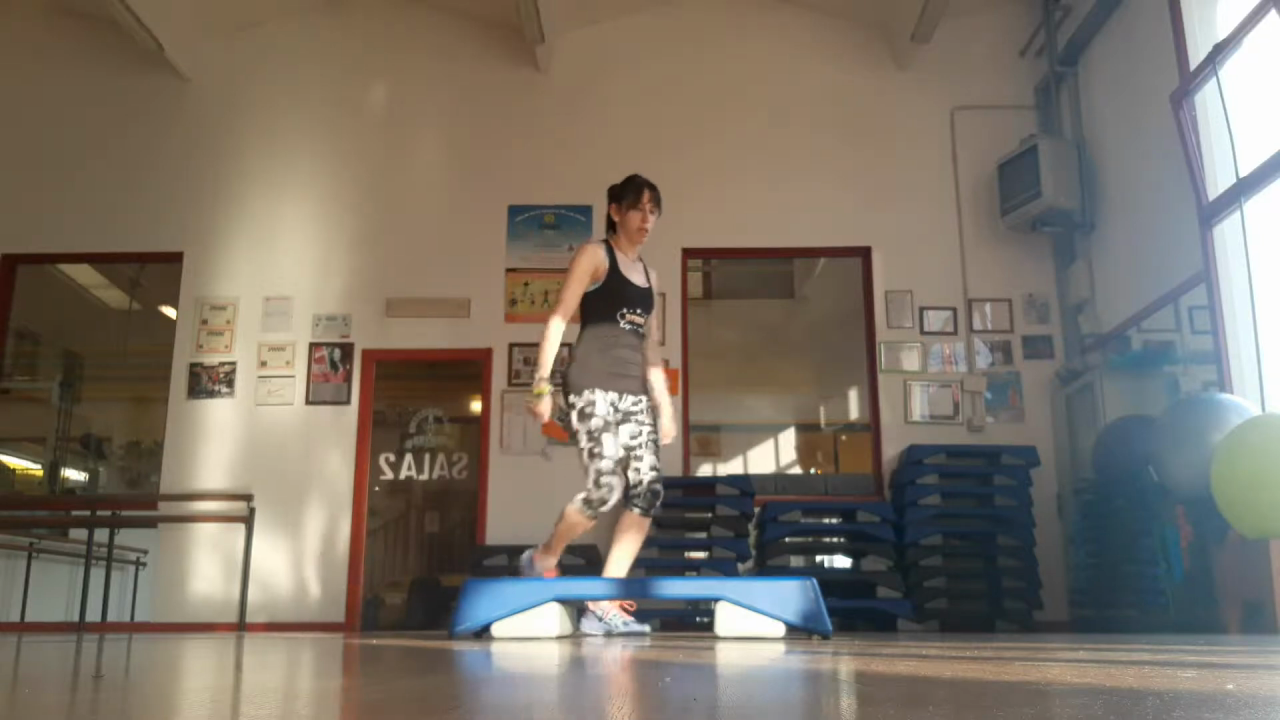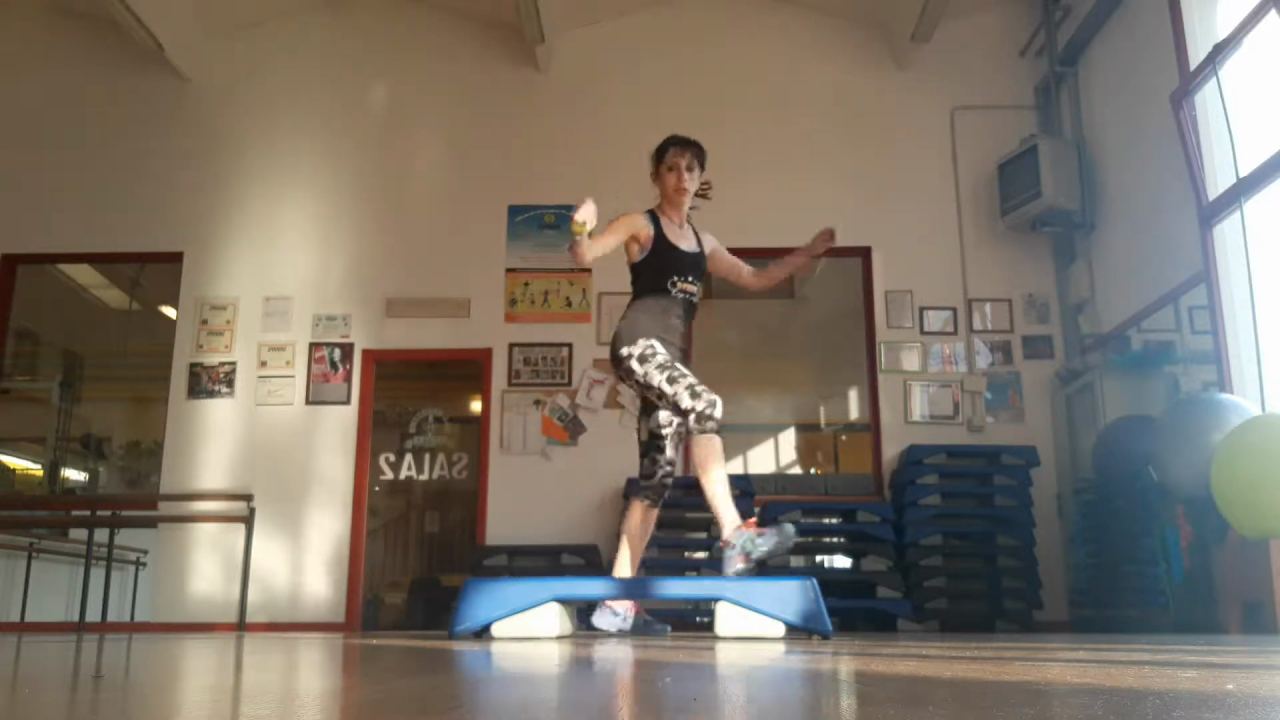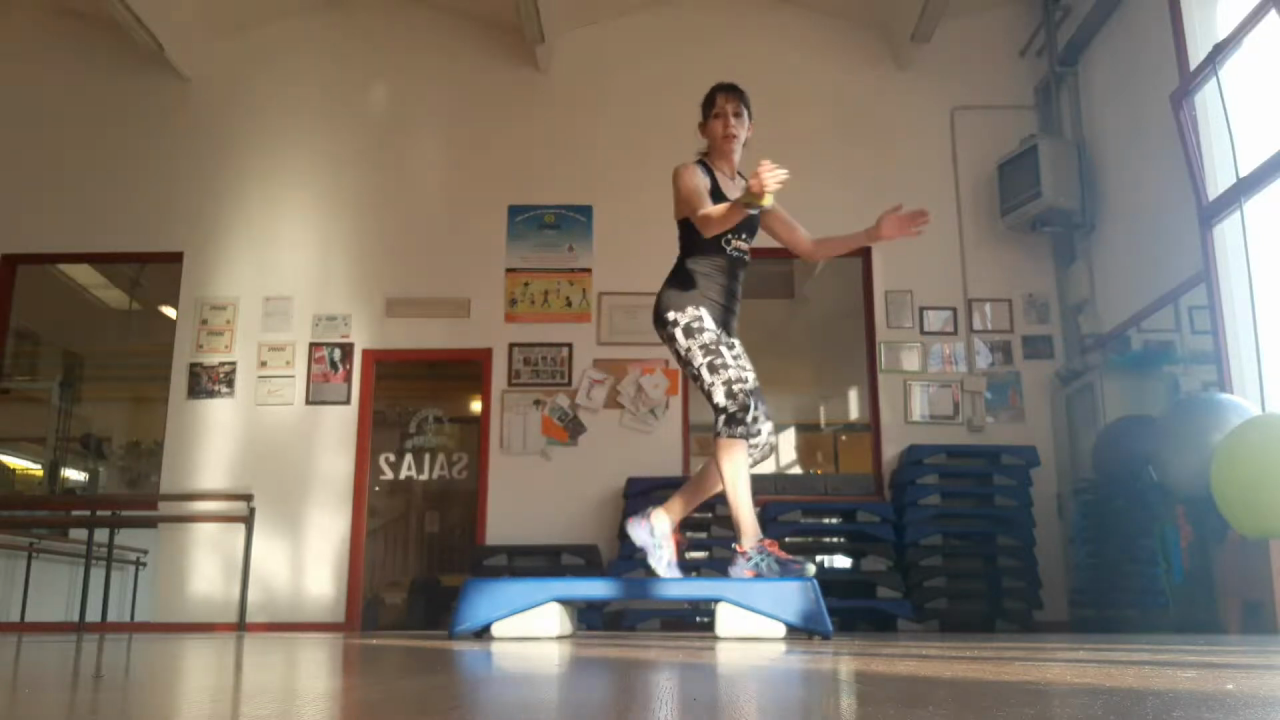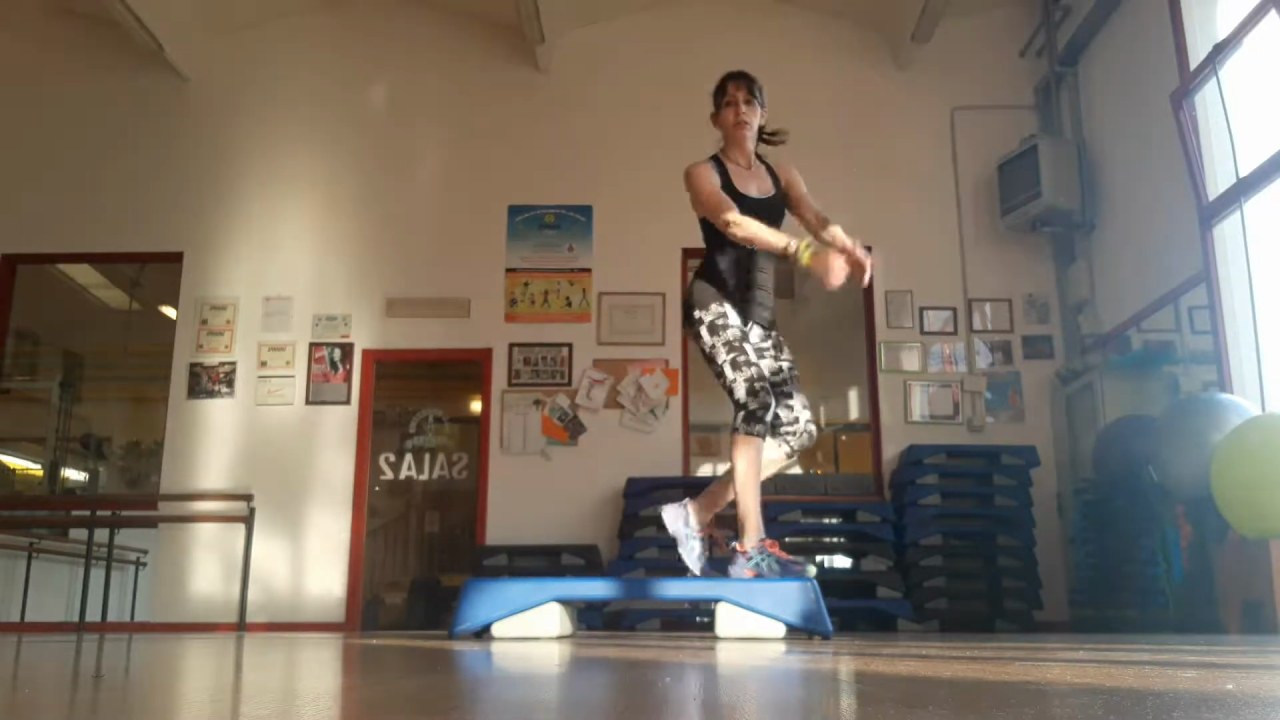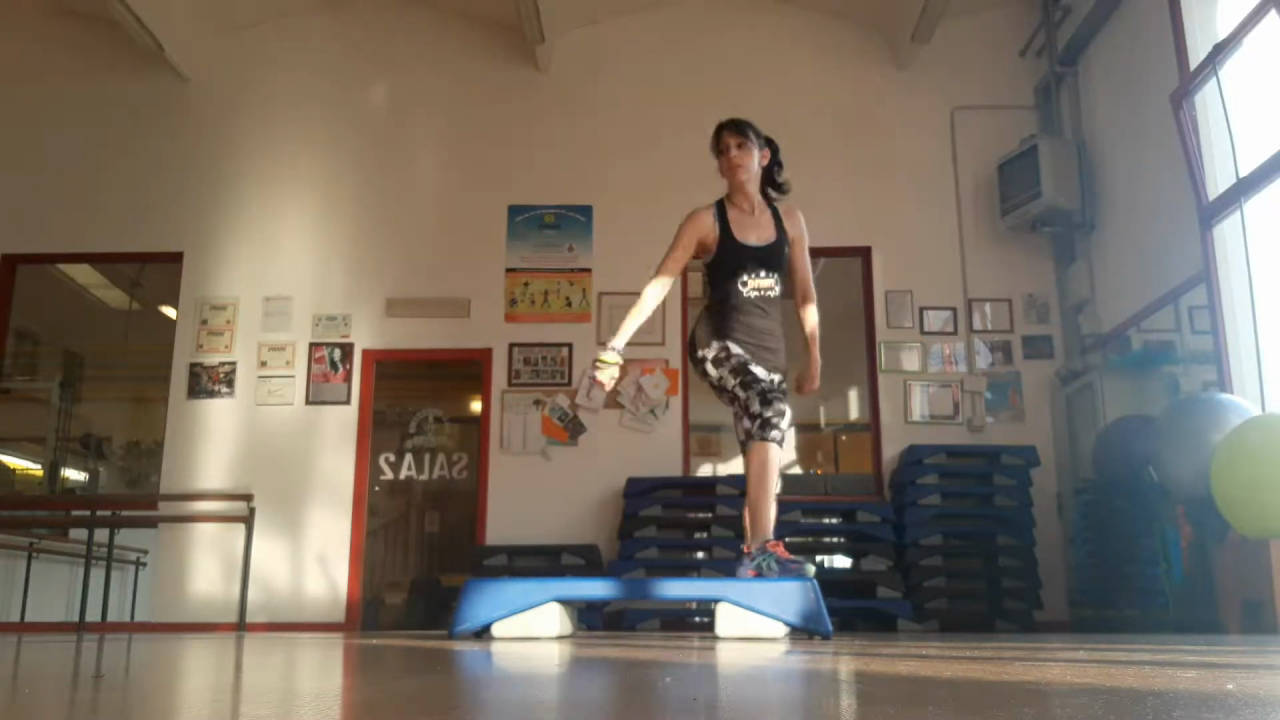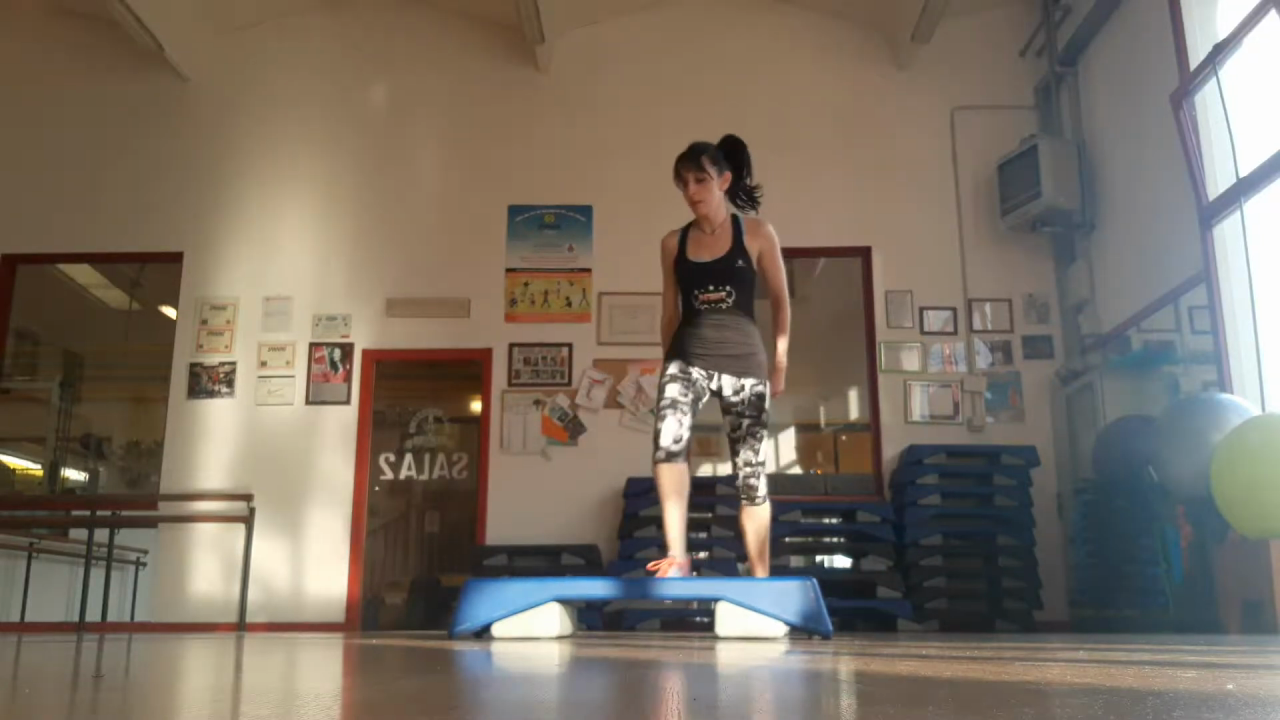
dt=0.3s
person 1, frame 1
left shoulder: (648, 274)
right shoulder: (593, 255)
right elbow: (558, 319)
left wrist: (665, 405)
right wrist: (543, 381)
left hip: (633, 388)
right hip: (593, 380)
left knee: (646, 492)
right knee: (603, 488)
left ankle: (602, 605)
right ankle: (542, 558)
person 1, frame 2
left shoulder: (702, 241)
right shoulder: (638, 224)
left elbow: (755, 278)
right elbow: (583, 257)
left wrist: (808, 252)
right wrist: (582, 229)
left hip: (673, 354)
right hip: (638, 343)
left knee: (655, 477)
right knee: (705, 406)
left ankle: (618, 601)
right ankle: (735, 537)
person 1, frame 3
left shoulder: (756, 190)
right shoulder: (690, 176)
left elbow: (810, 249)
right elbow: (707, 222)
left wrist: (874, 233)
right wrist: (749, 200)
left hip: (719, 319)
right hip: (685, 305)
left knee: (758, 437)
right knee: (738, 404)
left ankle: (659, 522)
right ankle: (750, 549)
person 1, frame 4
left shoulder: (781, 175)
right shoulder: (703, 173)
left elbow: (820, 224)
right elbow: (733, 224)
left wrist: (846, 247)
right wrist: (805, 251)
left hip: (760, 311)
right hip: (716, 301)
left knee: (798, 427)
right knee: (758, 403)
left ankle: (695, 511)
right ankle: (753, 549)
person 1, frame 5
left shoulder: (789, 218)
right shoulder: (703, 221)
left elbow: (804, 293)
right elbow: (659, 285)
left wrist: (813, 356)
right wrist: (616, 346)
left hip: (767, 350)
right hip: (718, 341)
left knee: (767, 474)
right knee: (771, 413)
left ankle: (756, 554)
right ankle: (761, 551)
person 1, frame 6
left shoulder: (756, 233)
right shoulder: (673, 244)
left elbow: (780, 301)
left wrist: (778, 364)
right wrist: (665, 363)
left hip: (743, 364)
right hip: (687, 360)
left knee: (751, 473)
right knee: (669, 437)
left ankle: (760, 582)
right ankle: (676, 560)
